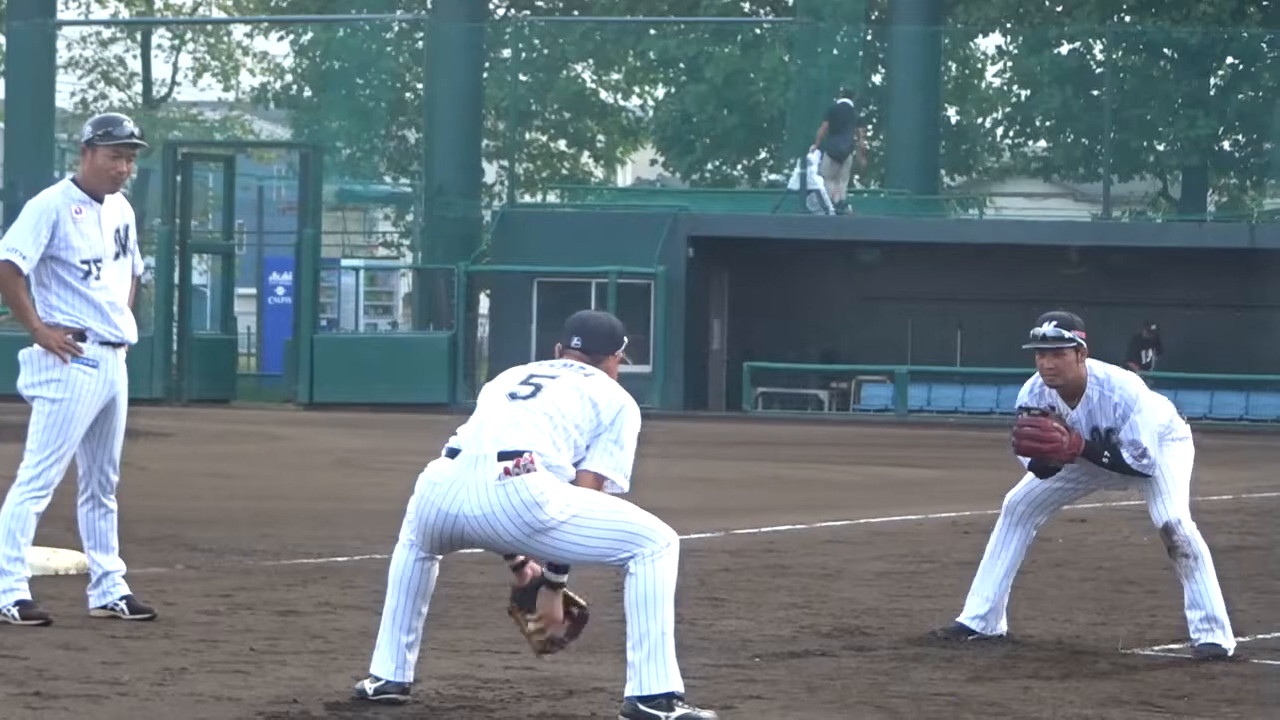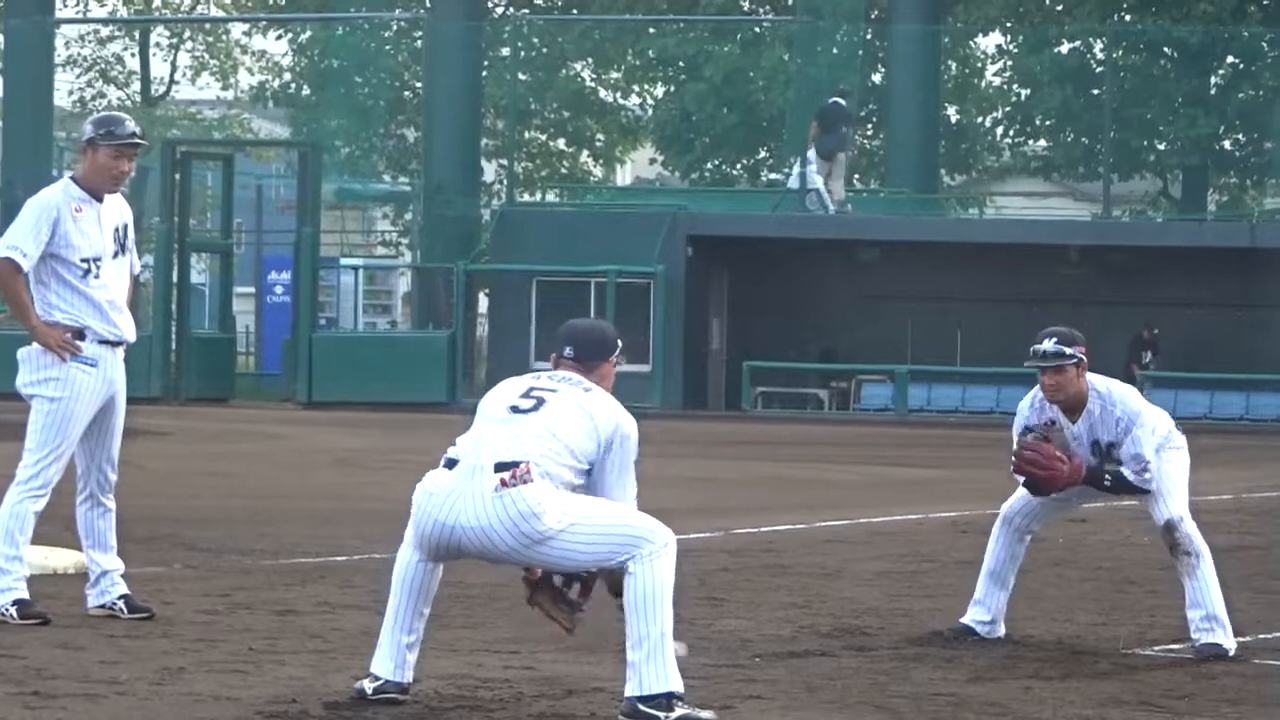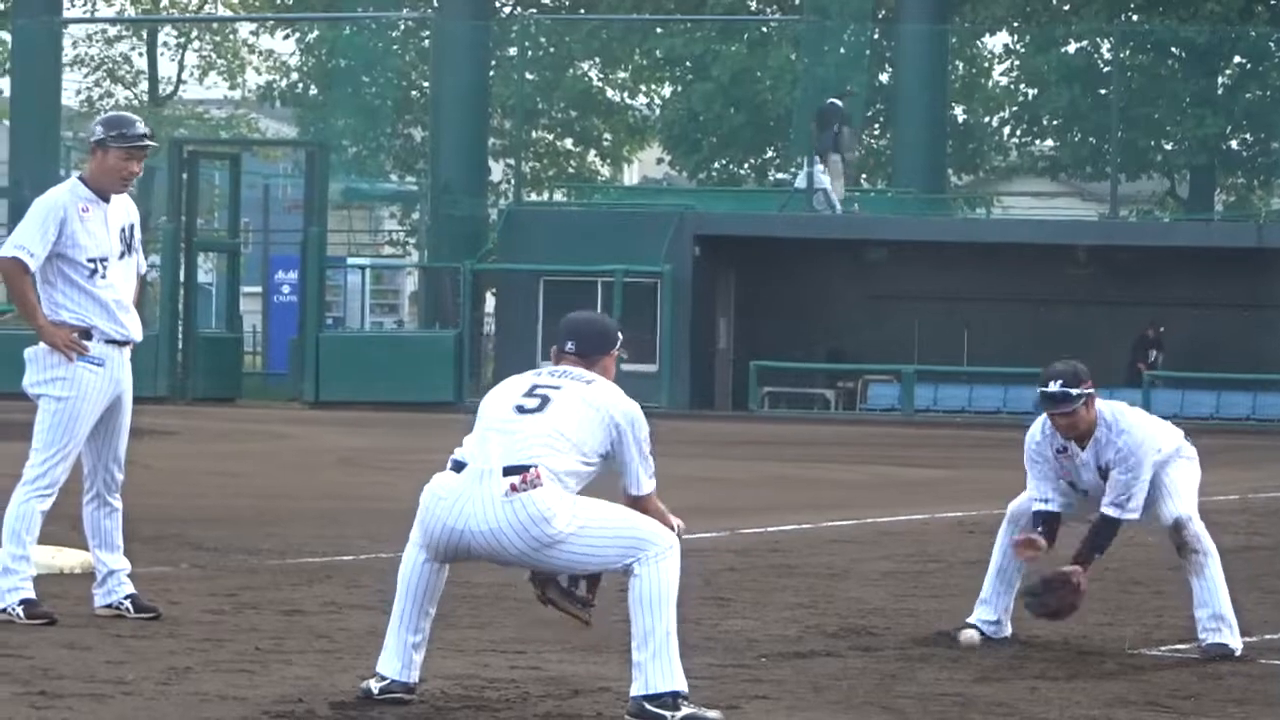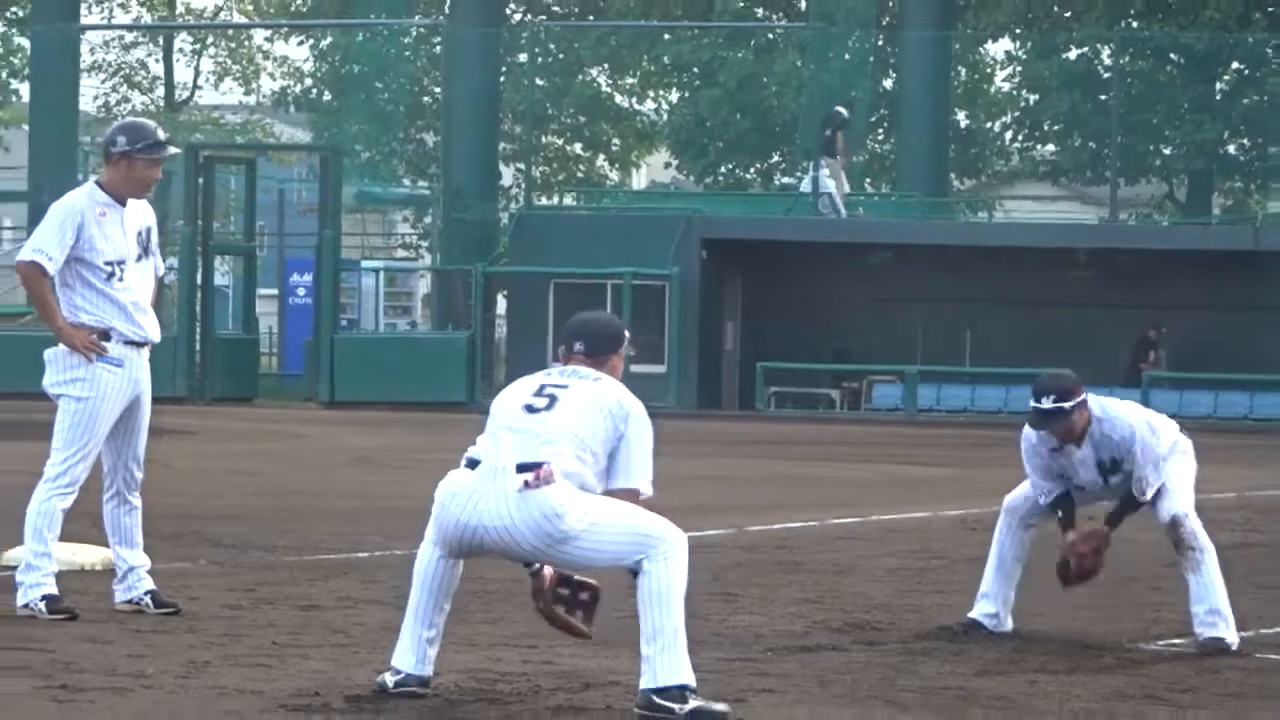
dt=0.3s
person 1, frame 1
left shoulder: (121, 210)
right shoulder: (52, 205)
left hip: (114, 361)
right hip: (72, 361)
left knee: (102, 484)
left ankle: (108, 589)
person 1, frame 2
left shoulder: (120, 209)
right shoulder: (52, 203)
left hip: (112, 359)
right hip: (70, 360)
left knee: (100, 482)
left ankle: (107, 588)
person 1, frame 3
left shoulder: (126, 208)
right shoulder: (60, 203)
right wrist: (43, 326)
left hip: (119, 359)
right hip: (77, 360)
left knee: (107, 482)
right knee: (43, 477)
left ankle: (114, 588)
person 1, frame 4
left shoulder: (143, 212)
right shoulder: (77, 207)
right elbow: (30, 264)
right wrist: (62, 328)
left hip: (137, 360)
right hip: (96, 362)
left knee: (127, 480)
right knee: (64, 476)
left ankle: (134, 584)
right ankle: (34, 587)
person 2, frame 1
left shoulder: (508, 376)
right shoulder: (616, 398)
right elbow: (584, 493)
left wrist: (515, 556)
right wrist: (554, 578)
left hip: (442, 488)
right hip: (516, 494)
left knee: (416, 539)
right knee: (654, 544)
left ankle: (388, 676)
person 2, frame 2
left shoulder: (505, 387)
right shoulder: (612, 414)
right elbow: (616, 518)
left wrist: (528, 559)
right wrist: (629, 600)
left hip: (440, 501)
right hip: (513, 507)
left knee: (421, 542)
right knee: (653, 545)
left ankle: (388, 676)
person 2, frame 3
left shoulder: (507, 386)
right shoulder: (618, 403)
right elbow: (641, 500)
left wrist: (532, 551)
right wrist: (670, 524)
left hip: (449, 502)
right hip: (522, 511)
left knee: (426, 541)
right knee: (656, 547)
left ankle: (394, 676)
person 2, frame 4
left shoulder: (517, 388)
right shoulder: (624, 403)
right elbow: (625, 502)
left wrist: (532, 562)
right wrist: (641, 563)
left hip: (464, 500)
right hip: (536, 506)
left knee: (441, 539)
right knee: (666, 543)
left ankle: (409, 669)
person 3, frame 1
left shoulder: (1122, 390)
right shoulder: (1033, 394)
left elbow: (1143, 464)
right elbow: (1038, 467)
left wrist: (1081, 448)
right wrist: (1053, 454)
left hip: (1158, 443)
right hip: (1086, 453)
left knee: (1173, 522)
right knee: (1018, 505)
person 3, frame 2
left shoulder: (1123, 405)
right shoulder: (1031, 410)
left elbow: (1143, 481)
right elbow: (1031, 478)
left wrist: (1081, 475)
right hip: (1082, 464)
left knee: (1174, 520)
right knee: (1013, 514)
person 3, frame 3
left shoulder: (1129, 433)
right shoulder: (1040, 436)
left elbow: (1117, 512)
right elbow: (1044, 502)
left wrist: (1081, 564)
right wrist: (1042, 538)
right hip: (1089, 480)
left knee: (1183, 521)
right knee: (1019, 514)
person 3, frame 4
left shoulder: (1124, 424)
right shoulder: (1035, 437)
left elbow: (1145, 487)
right elbow: (1049, 489)
left wrist: (1109, 527)
right wrist: (1068, 531)
left hip: (1155, 462)
right hip: (1087, 473)
left knee: (1179, 518)
right knee: (1016, 508)
